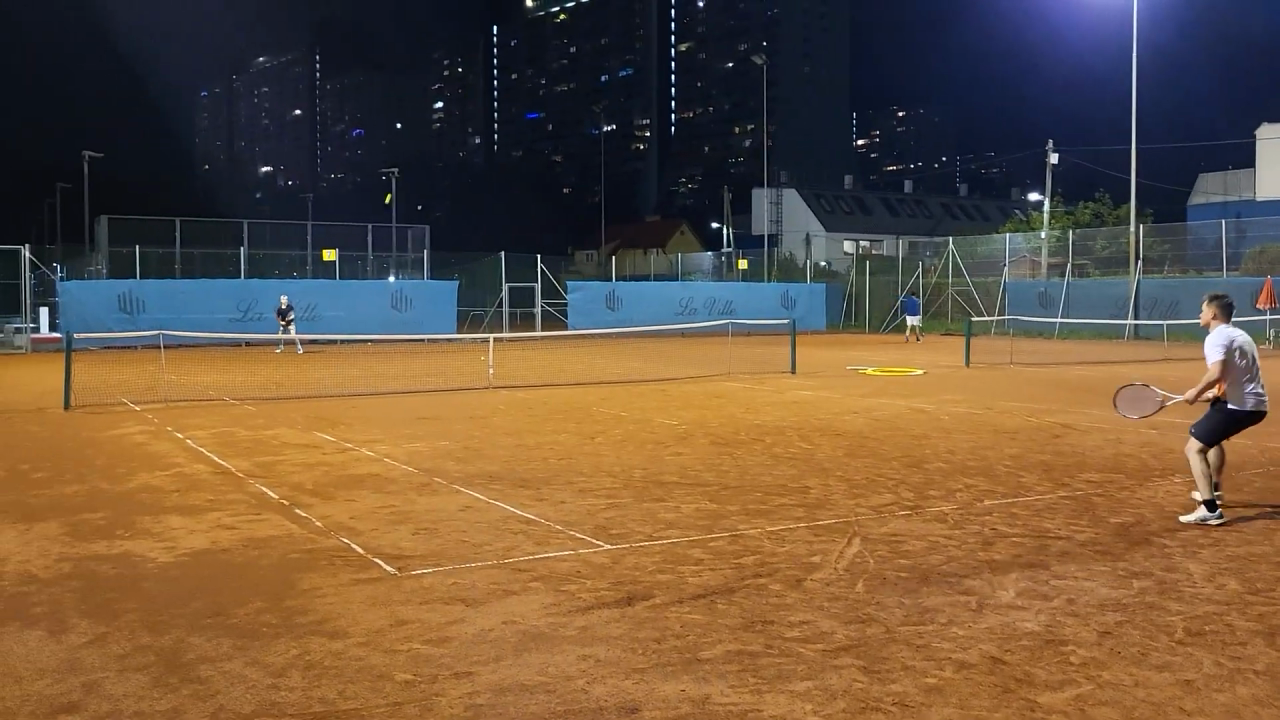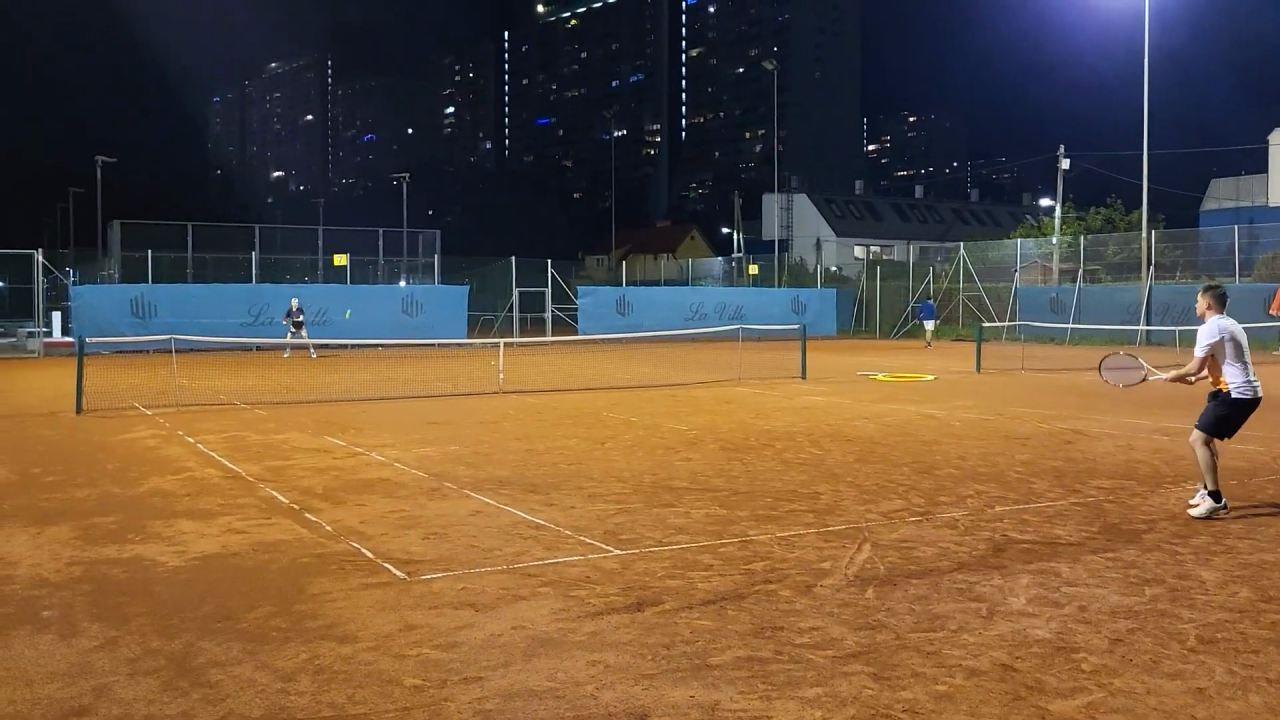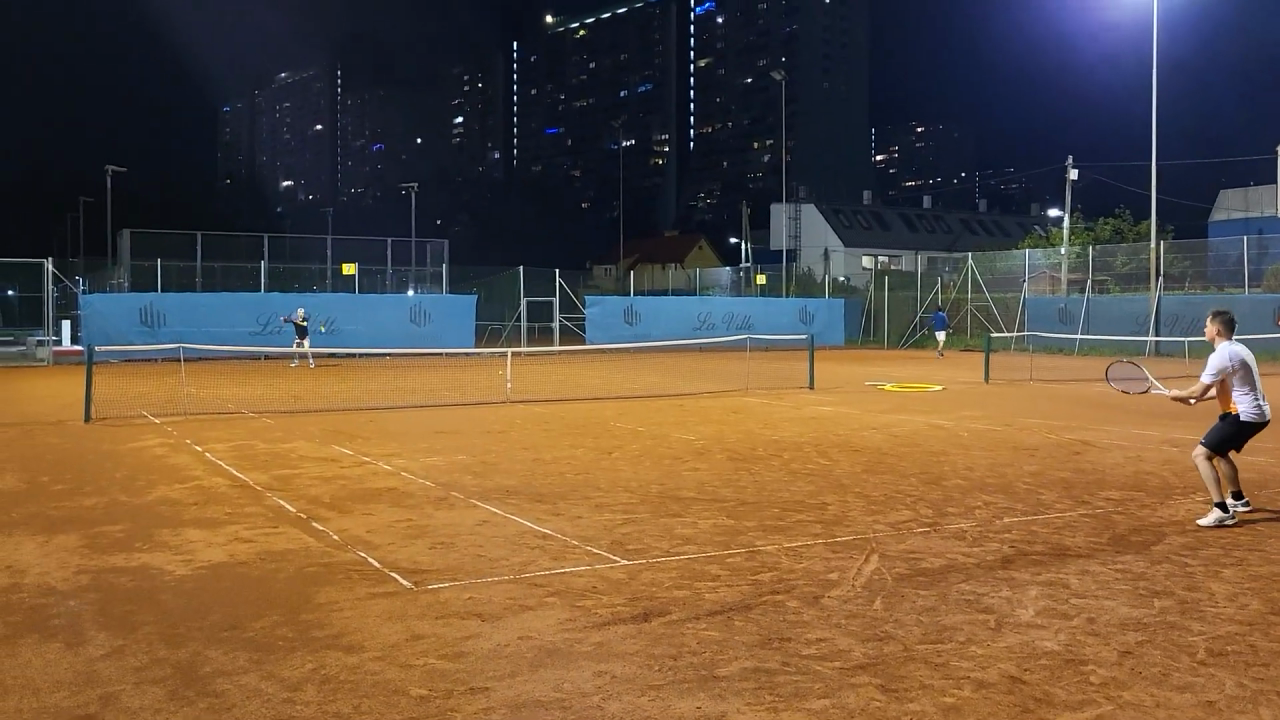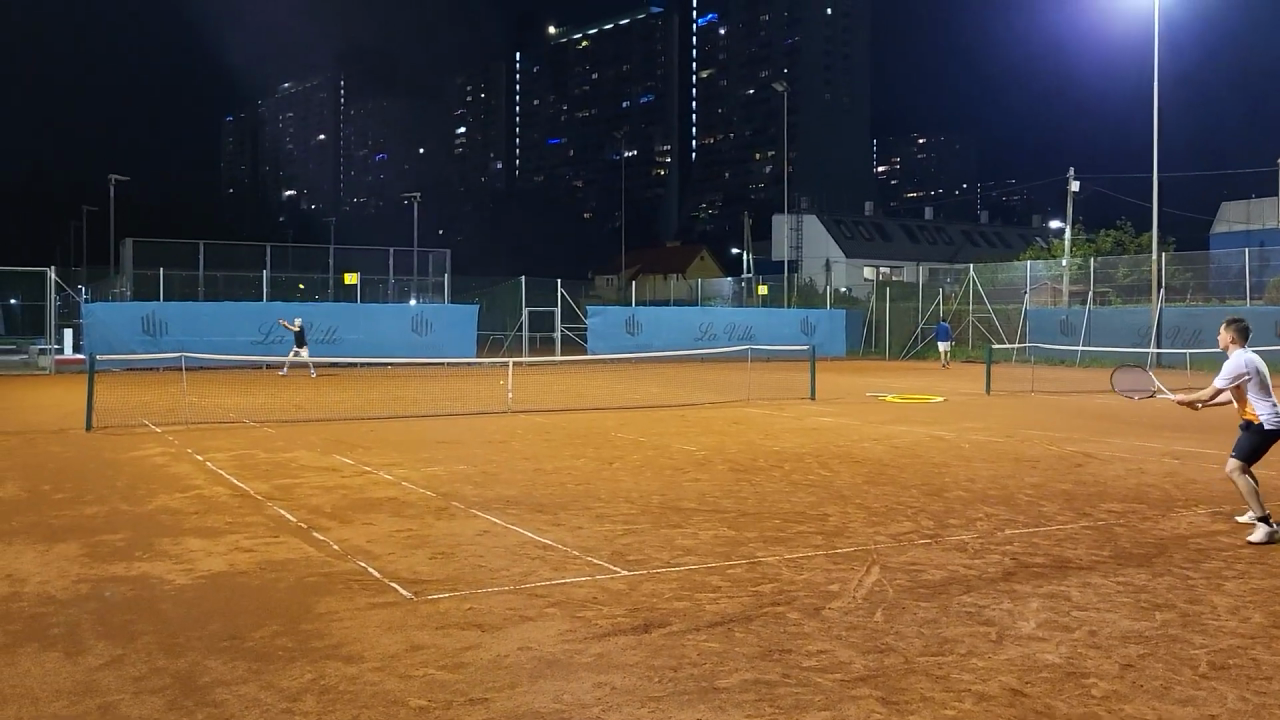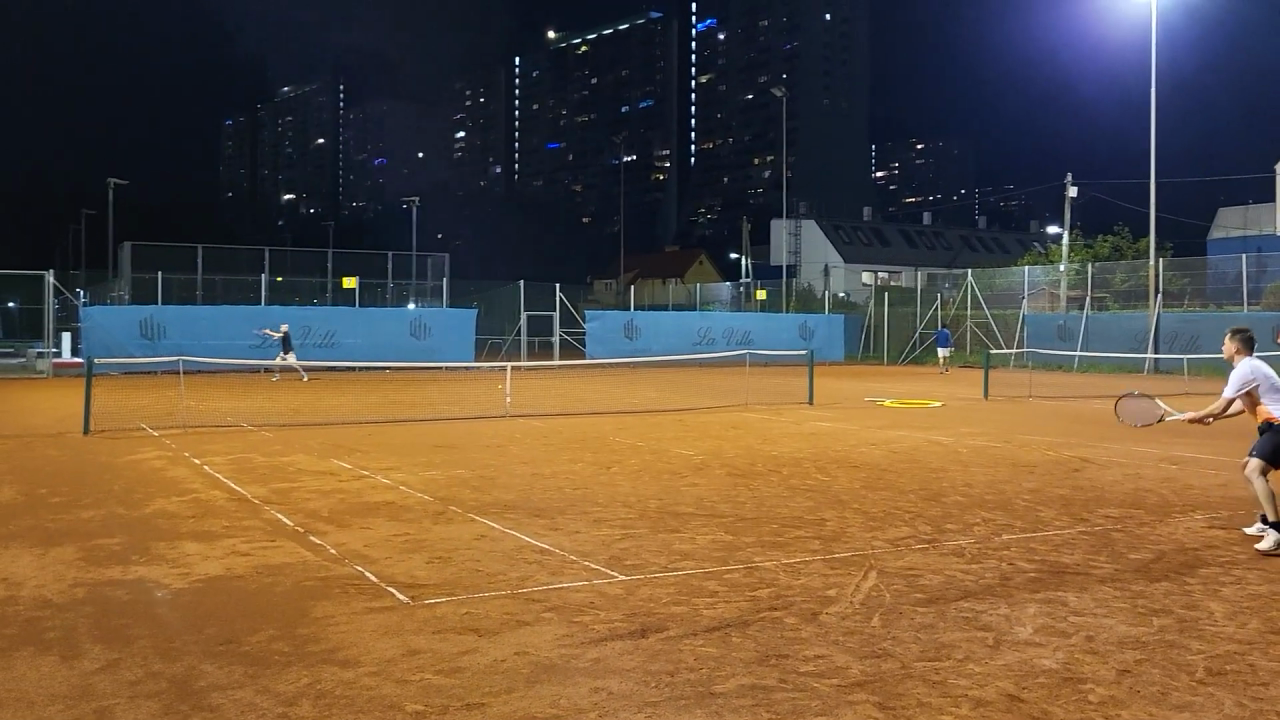
dt=0.3s
person 1, frame 1
left shoulder: (1216, 339)
right shoulder: (1241, 336)
left elbow: (1215, 374)
left wrist: (1196, 392)
right wrist: (1214, 393)
left hip: (1234, 405)
right hip: (1257, 406)
left knee: (1194, 448)
right knee: (1213, 439)
left ankle: (1209, 509)
right ankle: (1212, 489)
person 1, frame 2
left shoulder: (1210, 328)
right shoulder: (1231, 325)
left elbow: (1196, 367)
left wrist: (1177, 375)
right wrist: (1194, 377)
left hip: (1234, 395)
right hip: (1249, 394)
left knee: (1198, 440)
right knee: (1207, 437)
left ankle: (1215, 500)
right ankle: (1208, 491)
person 1, frame 3
left shoulder: (1221, 355)
right shoulder: (1238, 350)
left elbow: (1199, 391)
left wrist: (1179, 395)
right wrist: (1194, 398)
left hip: (1243, 416)
right hip: (1257, 415)
left knee: (1201, 455)
right knee: (1219, 452)
left ankle: (1222, 511)
right ankle: (1238, 499)
person 1, frame 4
left shoulder: (1236, 362)
right shoulder: (1247, 358)
left elbow: (1210, 393)
right elbow: (1233, 395)
left wrist: (1187, 399)
right wrist: (1202, 404)
left knee: (1234, 470)
right knee: (1241, 467)
right ankle: (1258, 512)
person 1, frame 5
left shoulder: (1243, 370)
right shoulder: (1253, 366)
left elbow: (1221, 406)
right elbow: (1243, 405)
left wrist: (1197, 416)
right wrist: (1211, 417)
left knee: (1254, 471)
right knee: (1248, 467)
